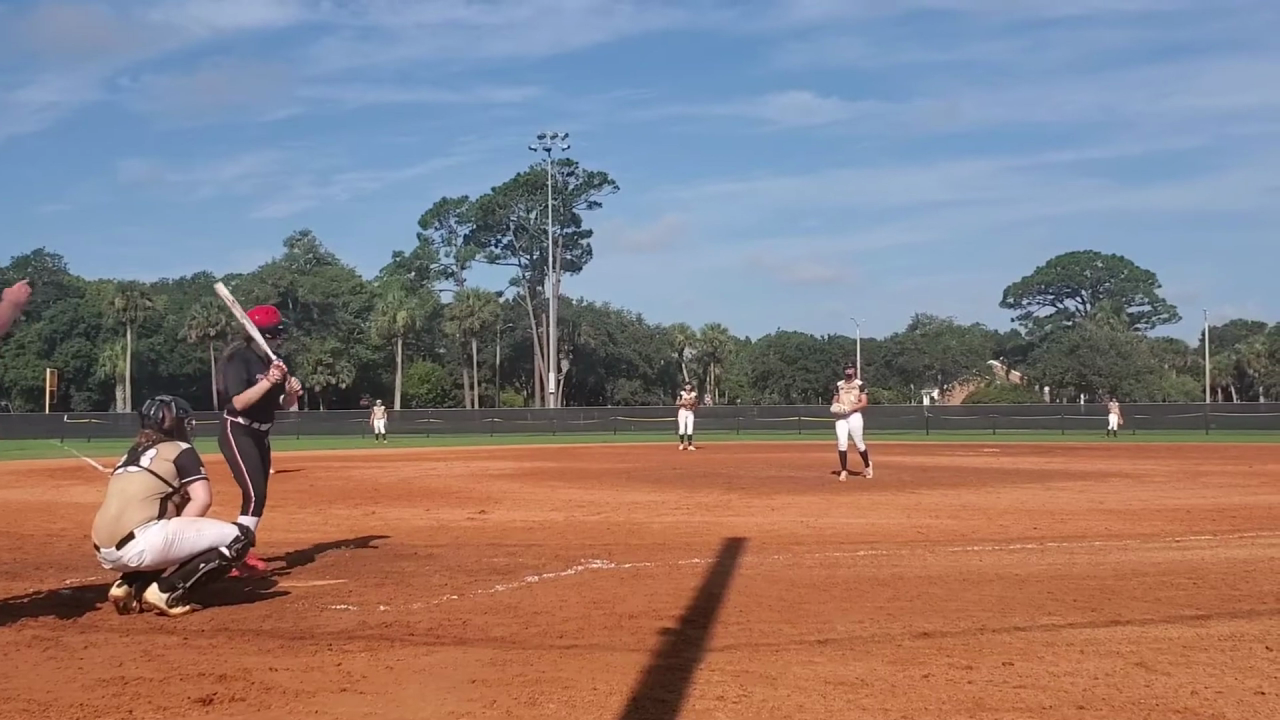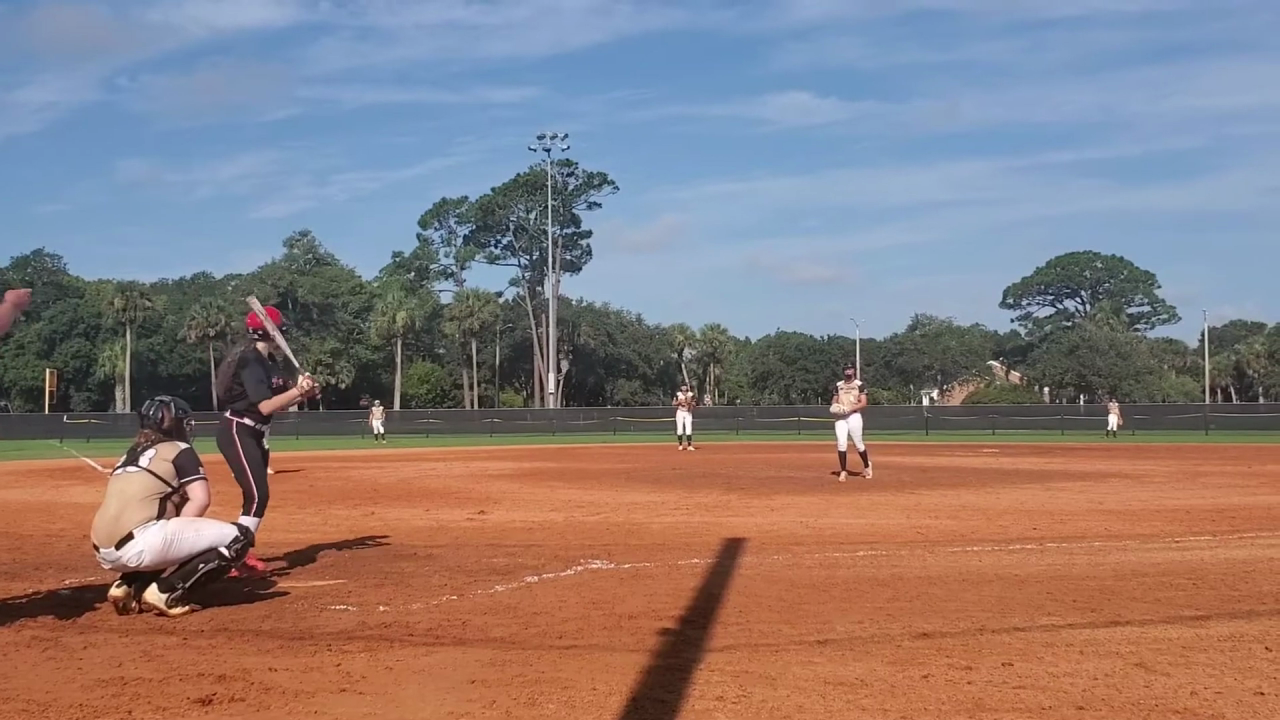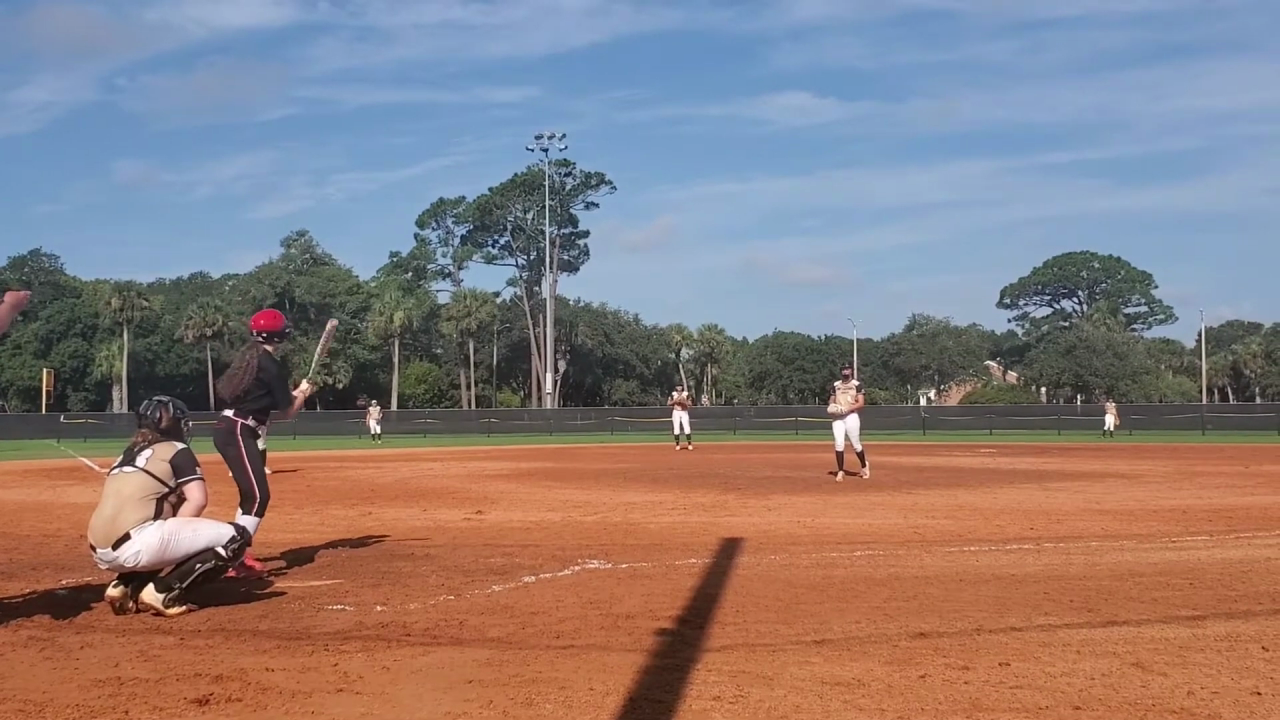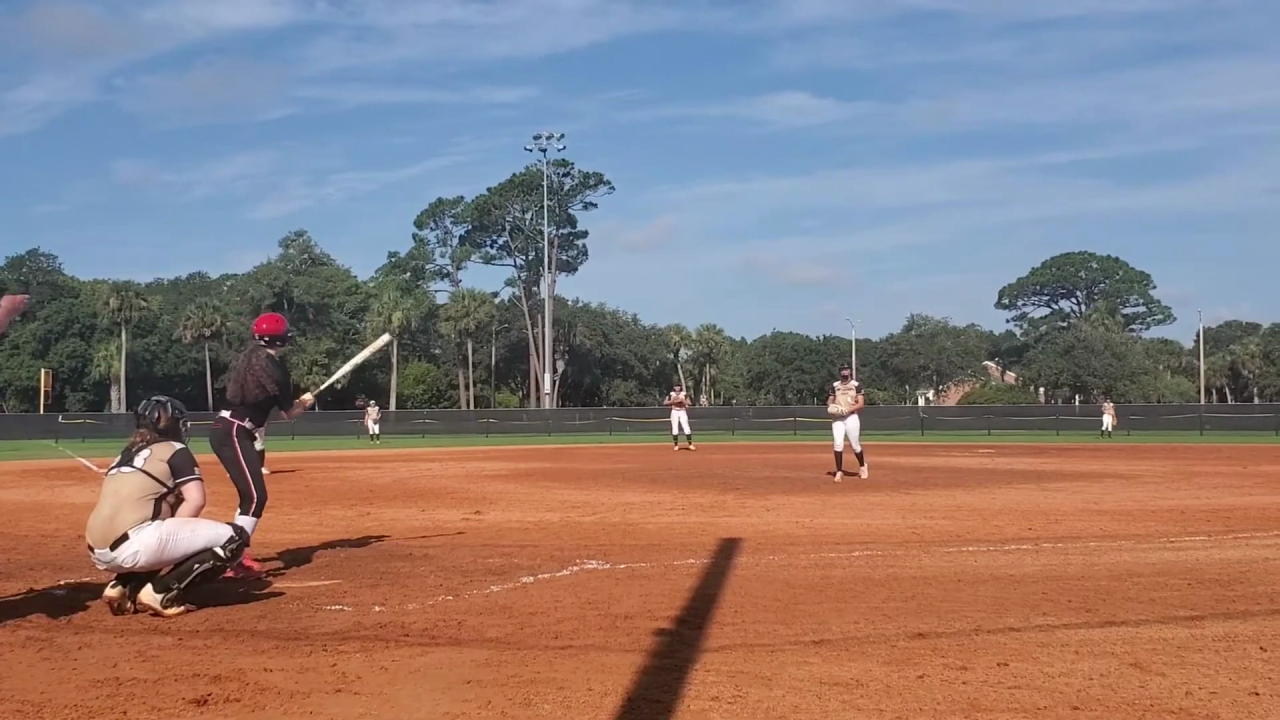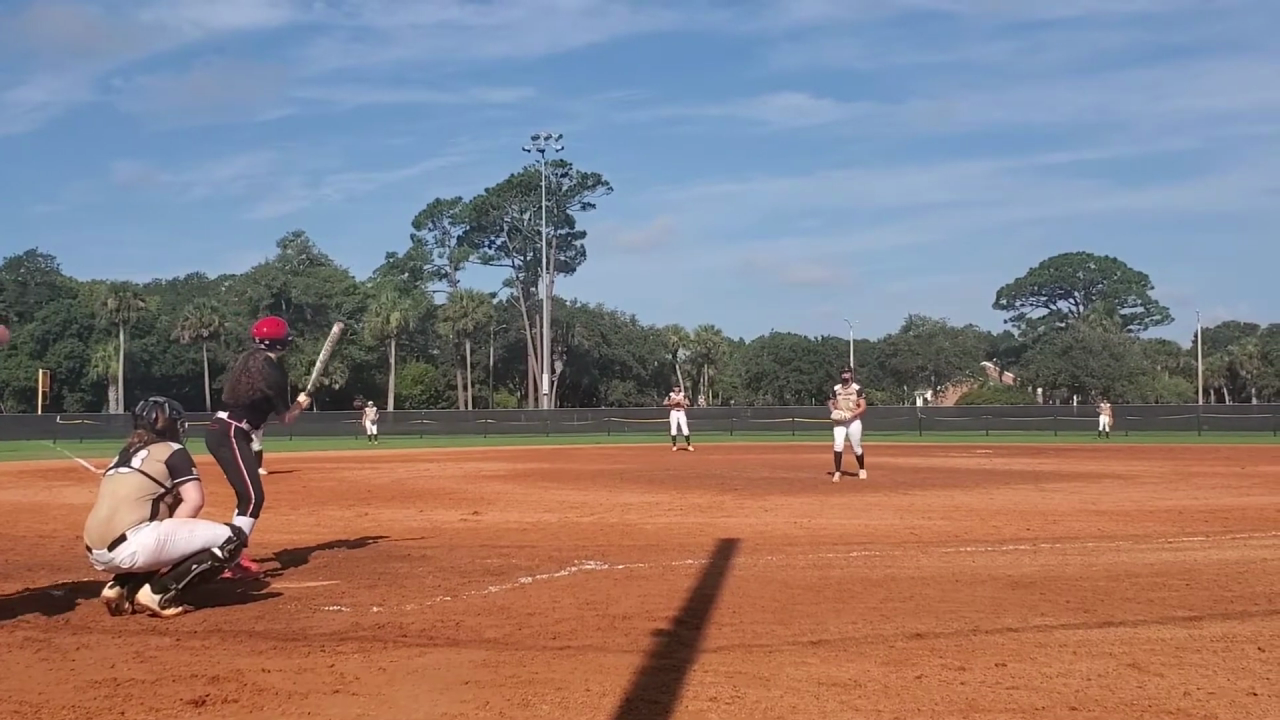
dt=0.2s
person 1, frame 1
left shoulder: (274, 360)
right shoulder: (239, 359)
left elbow: (283, 402)
right elbow: (239, 402)
left wrist: (292, 389)
right wrist: (270, 381)
left hip: (260, 435)
right hip: (237, 433)
left knee: (257, 495)
right knee: (254, 495)
person 1, frame 2
left shoulder: (265, 361)
right shoulder: (252, 362)
left elbow: (277, 398)
right elbow: (266, 406)
left wrist: (302, 390)
right wrist: (298, 389)
left hip: (251, 434)
right hip: (237, 433)
left knee: (255, 496)
right knee: (258, 496)
person 1, frame 3
left shoulder: (251, 357)
right shoulder: (271, 365)
right elbow: (287, 412)
left wrist: (296, 393)
right wrist: (302, 394)
left hip: (233, 430)
right hip: (237, 433)
left knee: (251, 495)
right knee: (258, 496)
right ankle: (235, 560)
person 1, frame 4
left shoulder: (251, 359)
right shoulder: (276, 369)
right elbow: (290, 413)
left wrist: (297, 401)
right wrist: (304, 403)
left hip: (227, 431)
right hip: (233, 434)
left knee: (250, 495)
right knee: (256, 497)
right ankle: (233, 560)
person 1, frame 5
left shoulder: (250, 362)
right shoulder: (275, 372)
right elbow: (286, 417)
left wrist: (294, 404)
right wrist: (300, 404)
left hip: (224, 433)
right hip: (229, 435)
left knee: (248, 496)
right knee: (254, 497)
right ankle: (231, 562)
person 2, frame 1
left shoulder: (133, 453)
right shoulder: (180, 450)
right elbow: (202, 500)
right wrist: (177, 536)
left hip: (105, 551)
right hip: (138, 543)
right knee: (239, 536)
left ankle: (128, 586)
right ankle: (166, 592)
person 2, frame 2
left shoulder: (132, 453)
right shoulder: (179, 450)
right elbow: (200, 499)
right wrist: (177, 536)
right hip: (138, 543)
right knee: (239, 536)
left ankle: (127, 587)
right ankle: (165, 592)
person 2, frame 3
left shoulder: (129, 453)
right shoulder: (176, 450)
right elbow: (197, 500)
right wrist: (173, 535)
left hip: (101, 552)
right hip: (134, 544)
right knee: (235, 537)
left ankle: (124, 586)
right ankle: (162, 592)
person 2, frame 4
left shoulder: (127, 453)
right shoulder: (174, 450)
right elbow: (196, 500)
right wrist: (171, 536)
left hip: (100, 552)
right hip: (132, 544)
right knee: (233, 537)
left ankle: (122, 586)
right ankle: (160, 592)
person 2, frame 5
left shoulder: (125, 454)
right shoulder: (172, 450)
right elbow: (194, 500)
right wrist: (168, 538)
left hip: (97, 552)
right hip: (130, 545)
right knee: (231, 538)
left ankle: (120, 587)
right ankle: (159, 593)
